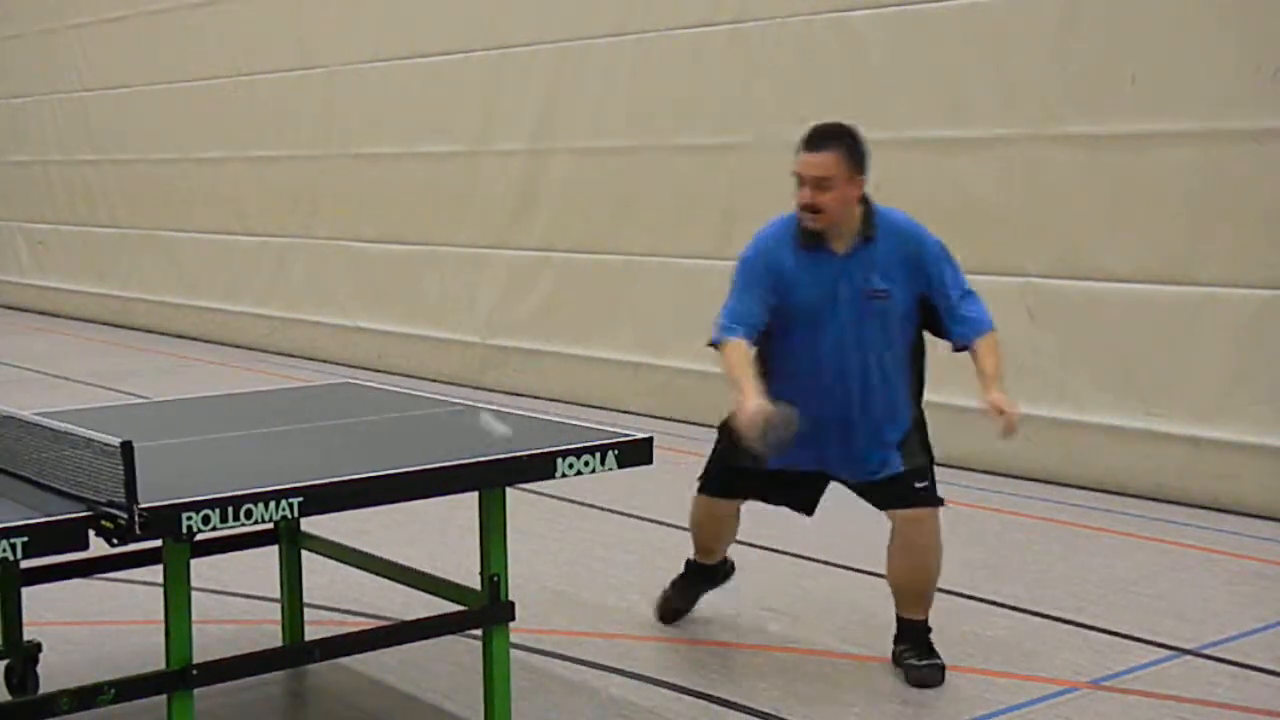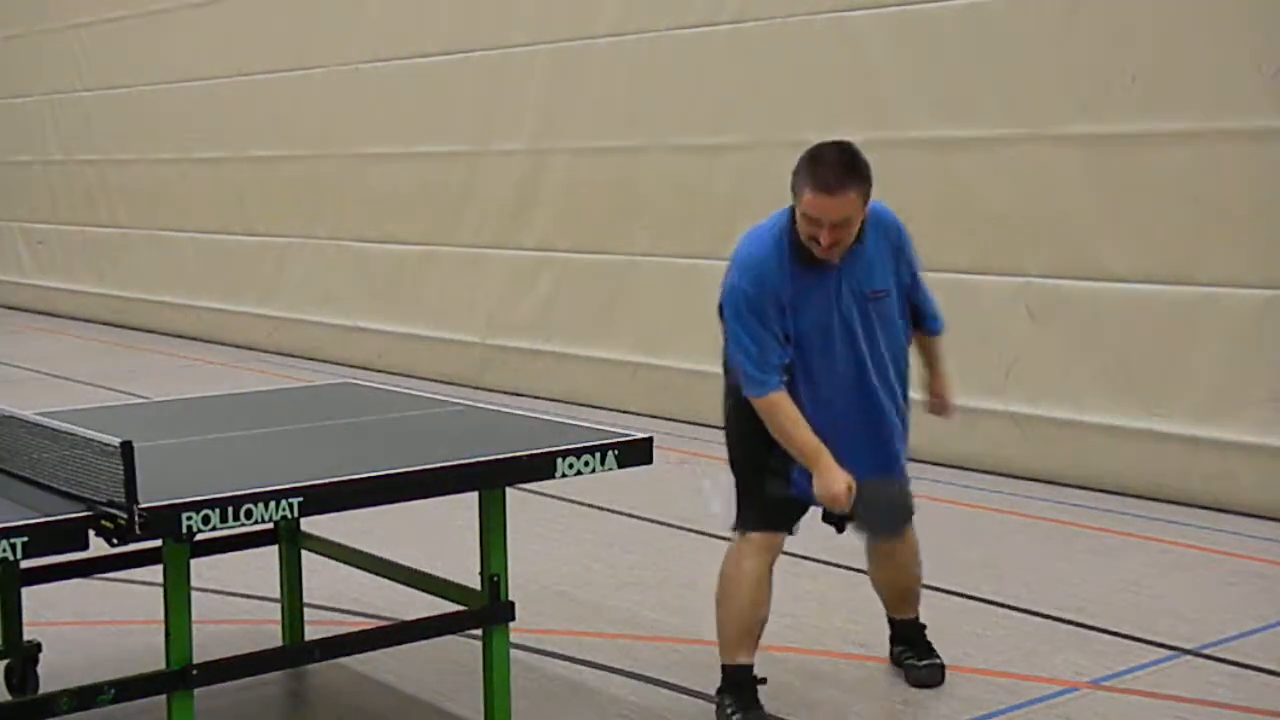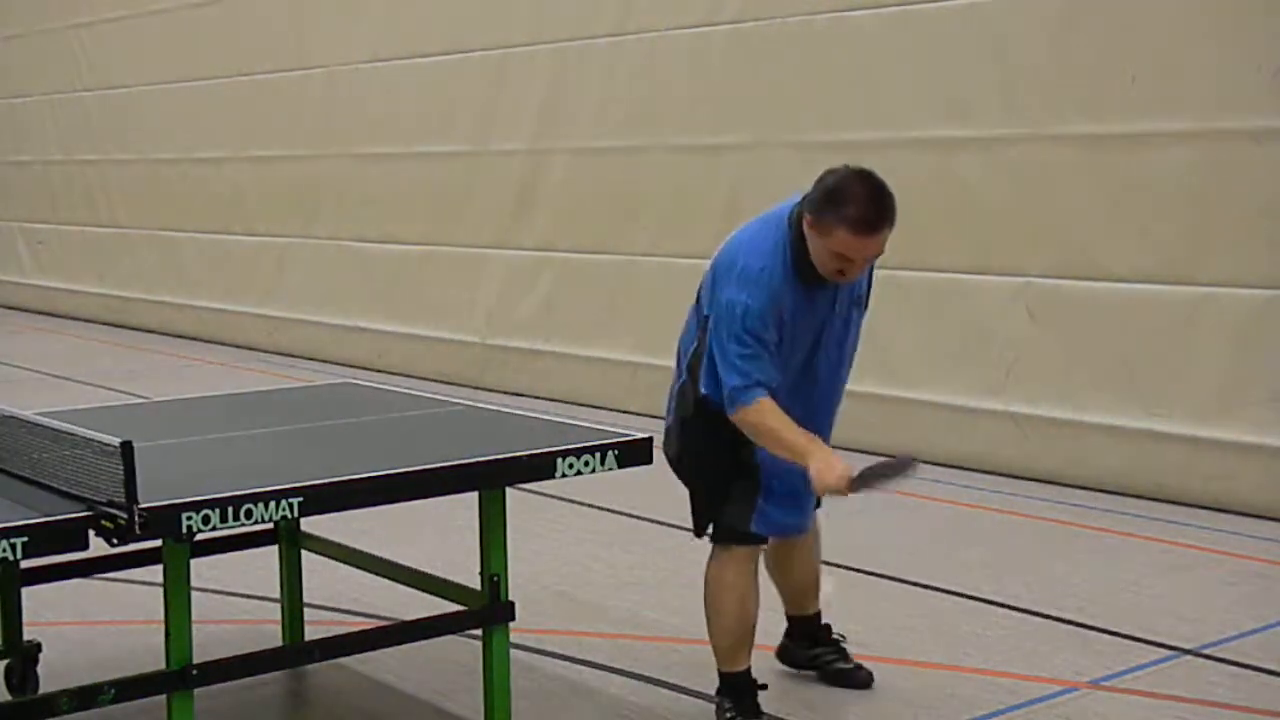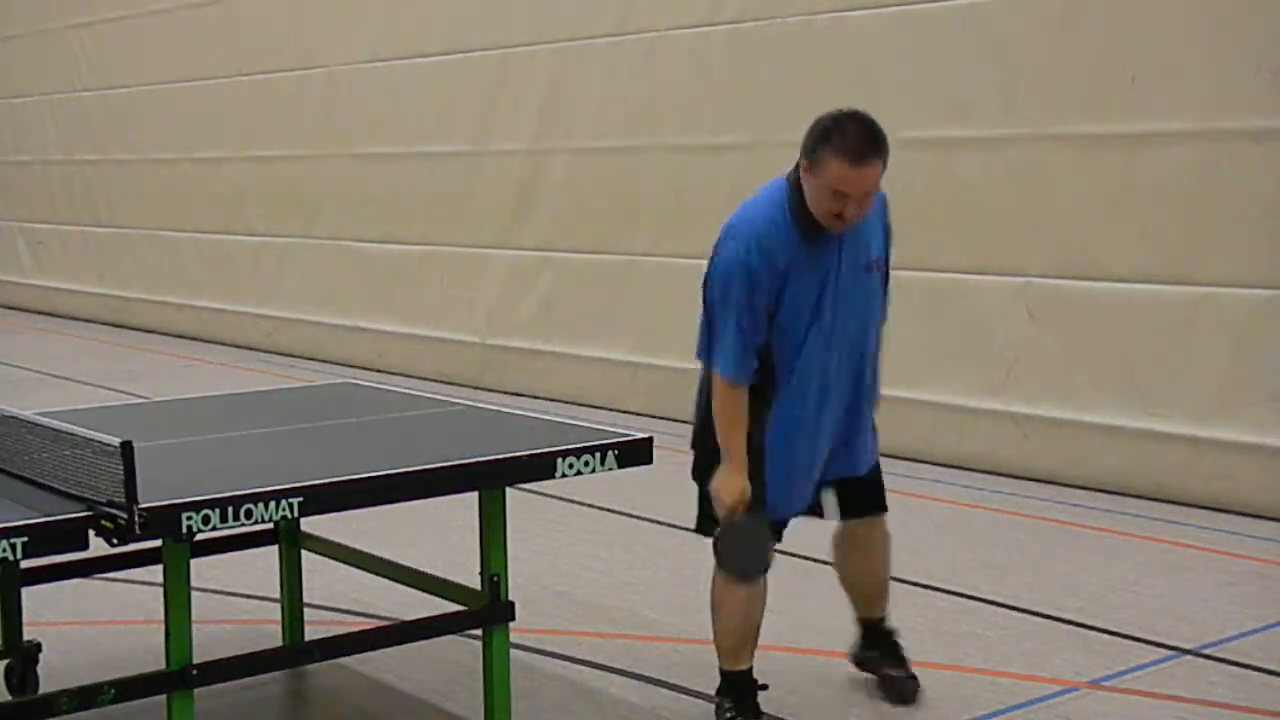
dt=0.4s
person 1, frame 1
left shoulder: (909, 243)
right shoulder: (770, 248)
left elbow: (968, 318)
right elbow: (736, 332)
left wrist: (992, 386)
right wrist: (748, 394)
left hip: (884, 418)
right hip: (778, 414)
left knee: (917, 514)
right knee: (715, 496)
left ankle: (912, 636)
right ankle: (706, 568)
person 1, frame 2
left shoulder: (888, 233)
right shoulder: (755, 266)
left elbow: (918, 316)
right elbow: (763, 385)
left wrist: (937, 380)
right wrist: (820, 463)
left hip: (869, 421)
right hip: (775, 421)
left knee: (890, 526)
right knee: (760, 535)
left ankle: (906, 635)
person 1, frame 3
left shoulder: (846, 240)
right shoulder: (754, 272)
right elbow: (744, 396)
right wrist: (816, 453)
left hip: (793, 404)
right hip: (724, 413)
left knee: (795, 519)
right knee: (739, 541)
left ankle: (805, 636)
person 1, frame 4
left shoulder: (872, 214)
right shoulder: (752, 238)
right elbow: (731, 364)
left wrist: (864, 387)
right wrist: (732, 463)
left hip: (843, 410)
right hip: (764, 421)
left knee: (867, 522)
left ankle: (876, 641)
